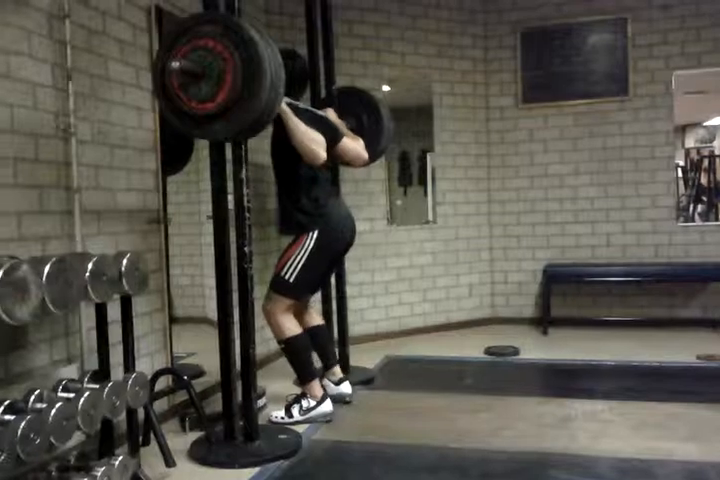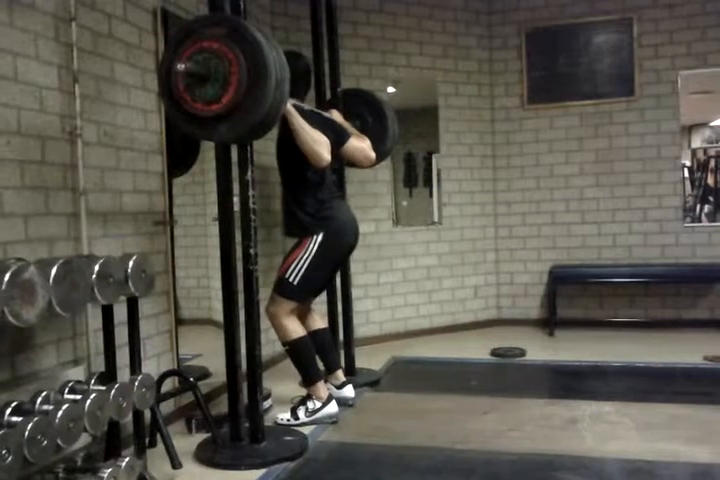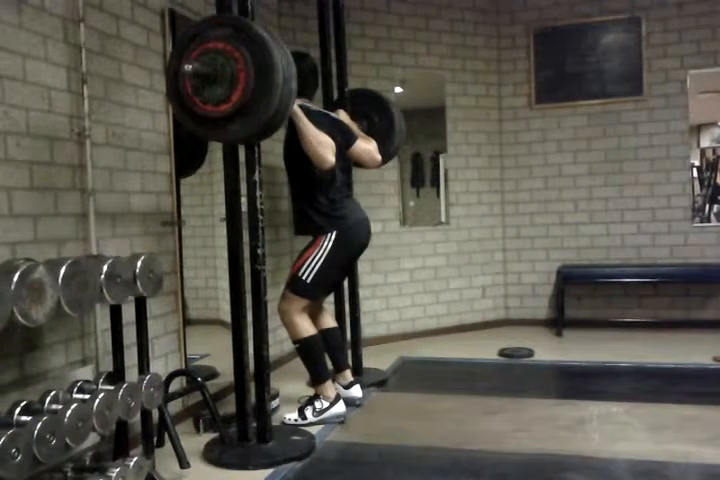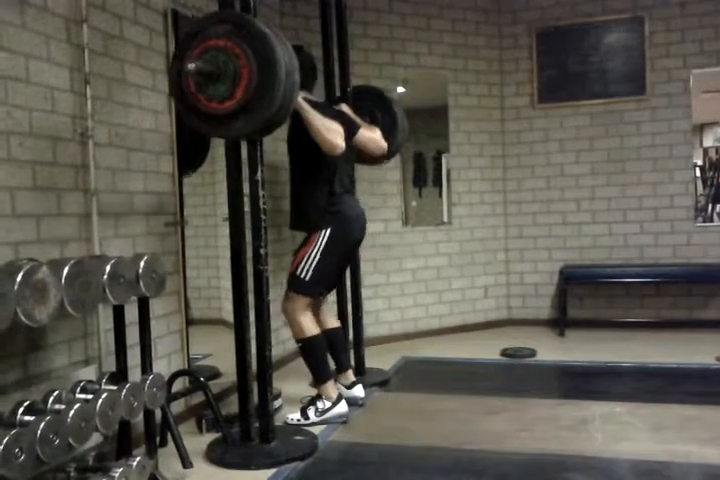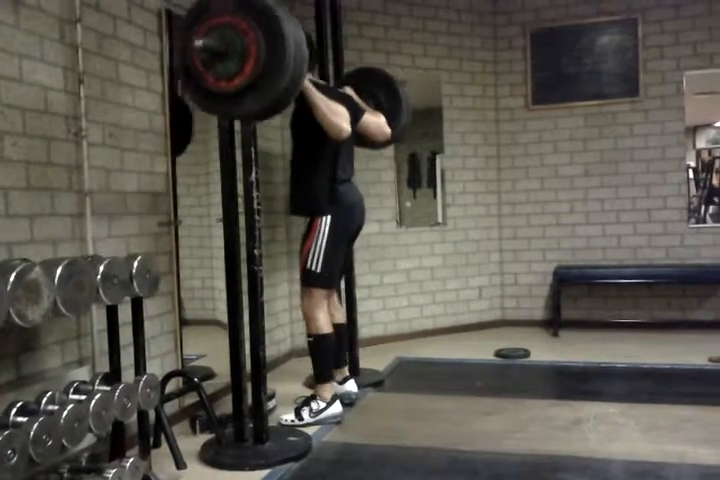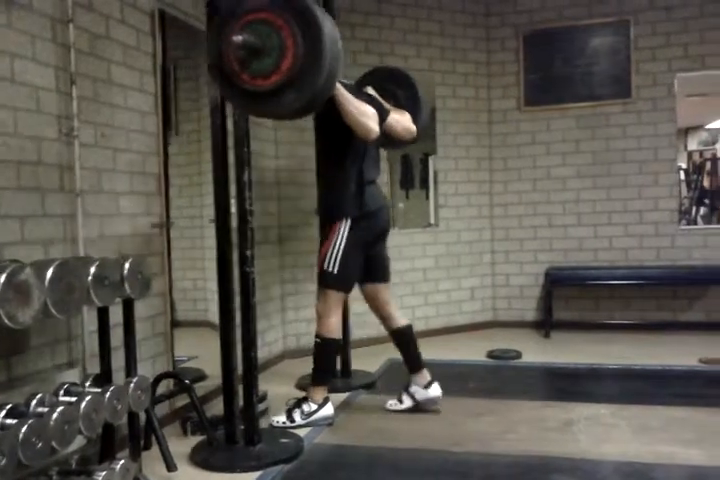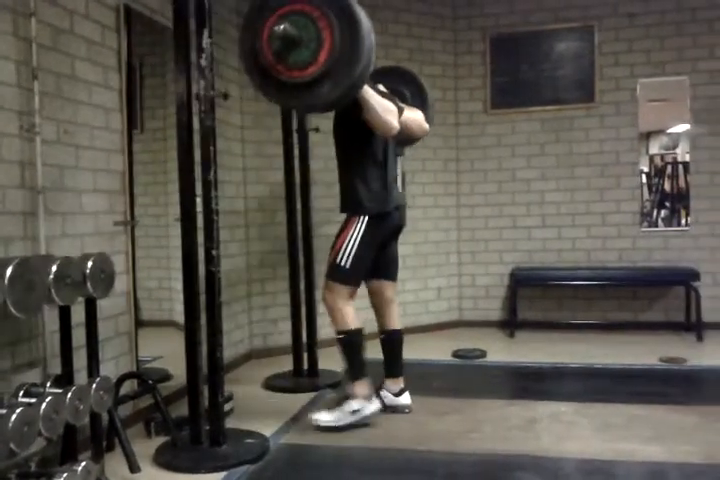
dt=0.4s
person 1, frame 1
left shoulder: (293, 117)
right shoulder: (315, 118)
left elbow: (316, 155)
right elbow: (359, 155)
left wrist: (281, 110)
right wrist: (337, 122)
left hip: (320, 226)
right hip: (337, 221)
left knee: (277, 307)
right knee: (298, 303)
left ankle: (314, 398)
right ankle: (336, 379)
person 1, frame 2
left shoulder: (298, 119)
right shoulder: (321, 119)
left elbow: (321, 156)
right elbow: (367, 155)
left wrist: (287, 110)
right wrist: (342, 123)
left hip: (322, 228)
right hip: (339, 223)
left knee: (280, 309)
right knee: (300, 306)
left ankle: (320, 399)
right ankle: (338, 382)
person 1, frame 3
left shoulder: (307, 120)
right shoulder: (328, 119)
left elbow: (325, 159)
right elbow: (372, 157)
left wrist: (293, 112)
right wrist: (349, 124)
left hip: (337, 228)
right hip: (352, 224)
left knee: (291, 307)
right knee: (312, 304)
left ankle: (328, 399)
right ankle: (346, 382)
person 1, frame 4
left shoulder: (309, 113)
right shoulder: (330, 111)
left elbow: (334, 144)
right elbow: (378, 145)
left wrist: (298, 104)
right wrist: (352, 116)
left hip: (331, 223)
right hip: (348, 218)
left knee: (296, 306)
right knee: (314, 303)
left ankle: (330, 399)
right ankle: (348, 382)
person 1, frame 5
left shoulder: (313, 96)
right shoulder: (334, 95)
left elbow: (340, 129)
right elbow: (382, 130)
left wrist: (304, 86)
right wrist: (356, 99)
left hip: (330, 209)
right hip: (347, 205)
left knee: (314, 301)
right knee: (326, 296)
left ankle: (325, 398)
right ankle: (342, 379)
person 1, frame 6
left shoulder: (338, 96)
right shoulder: (357, 95)
left elbow: (369, 129)
right elbow: (408, 129)
left wrist: (332, 86)
right wrist: (379, 100)
left hip: (351, 213)
right hip: (371, 209)
left knee: (329, 303)
right knee: (380, 299)
left ankle: (317, 401)
right ankle: (422, 382)
person 1, frame 7
left shoulder: (356, 96)
right shoulder: (374, 93)
left elbow: (389, 125)
right elbow: (421, 125)
left wrist: (357, 85)
right wrist: (389, 97)
left hip: (370, 210)
right hip: (388, 208)
left knee: (336, 295)
right knee: (384, 299)
left ankle: (359, 395)
right ankle: (394, 389)
